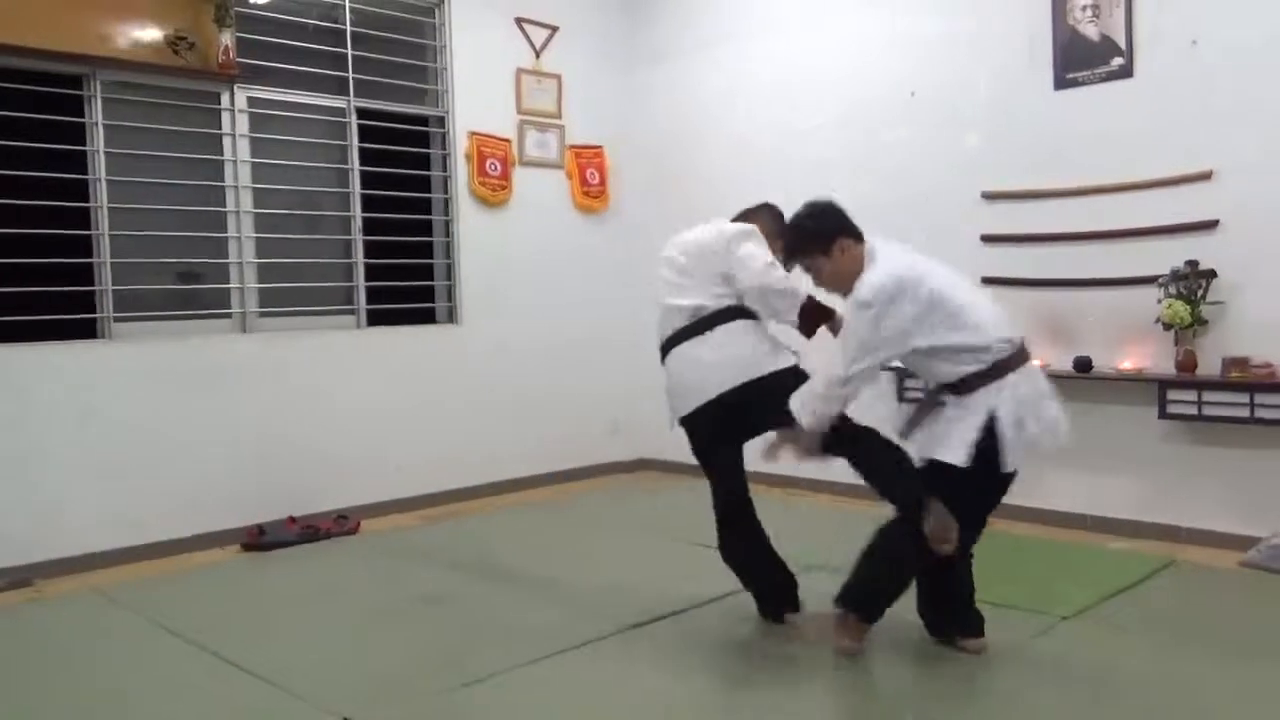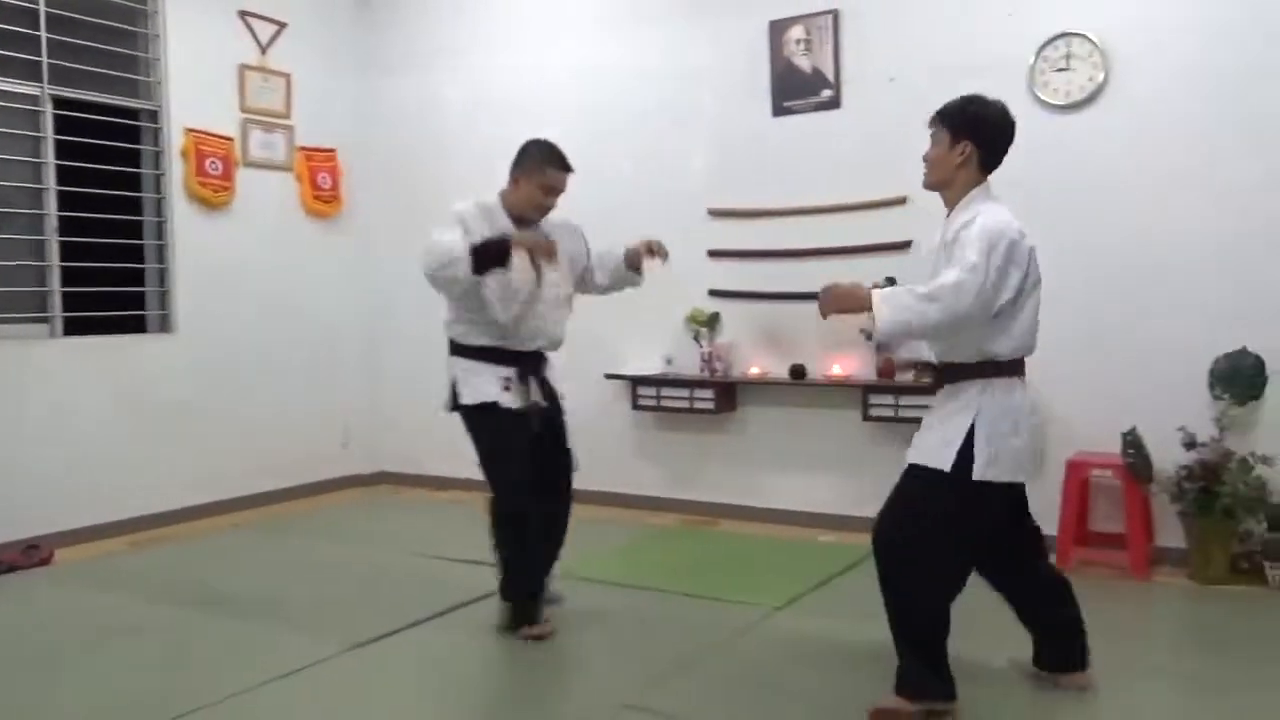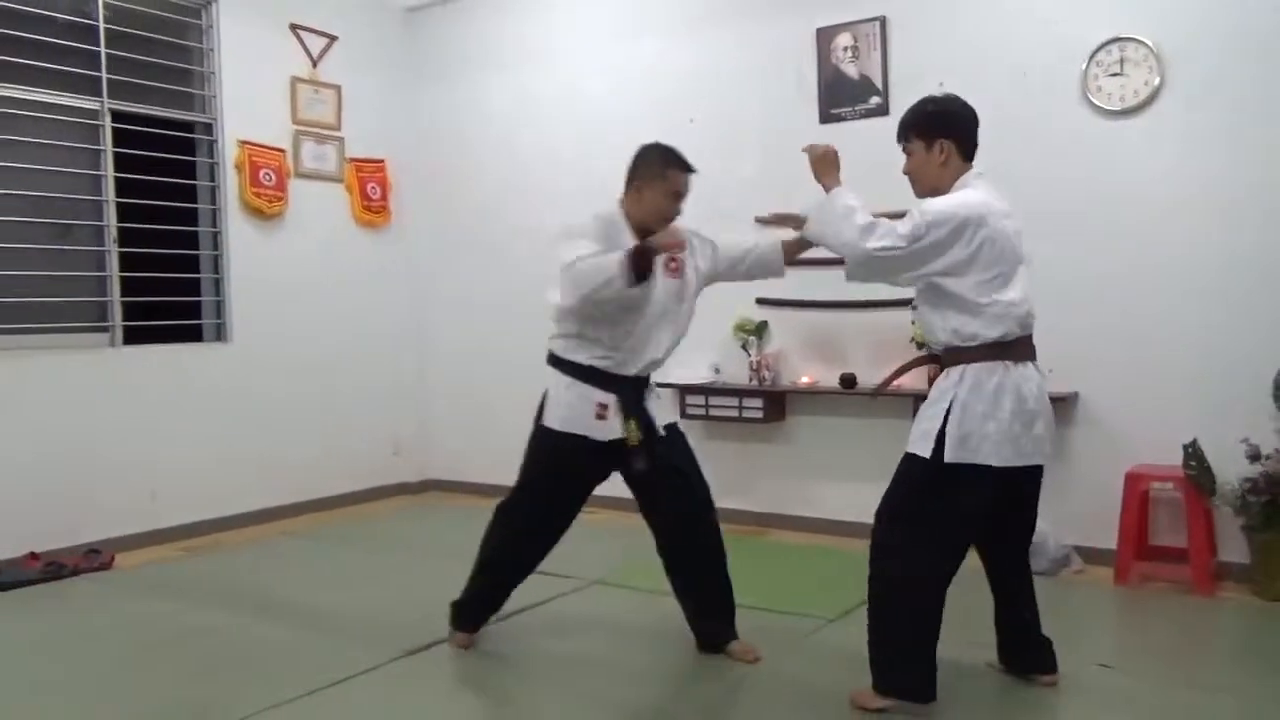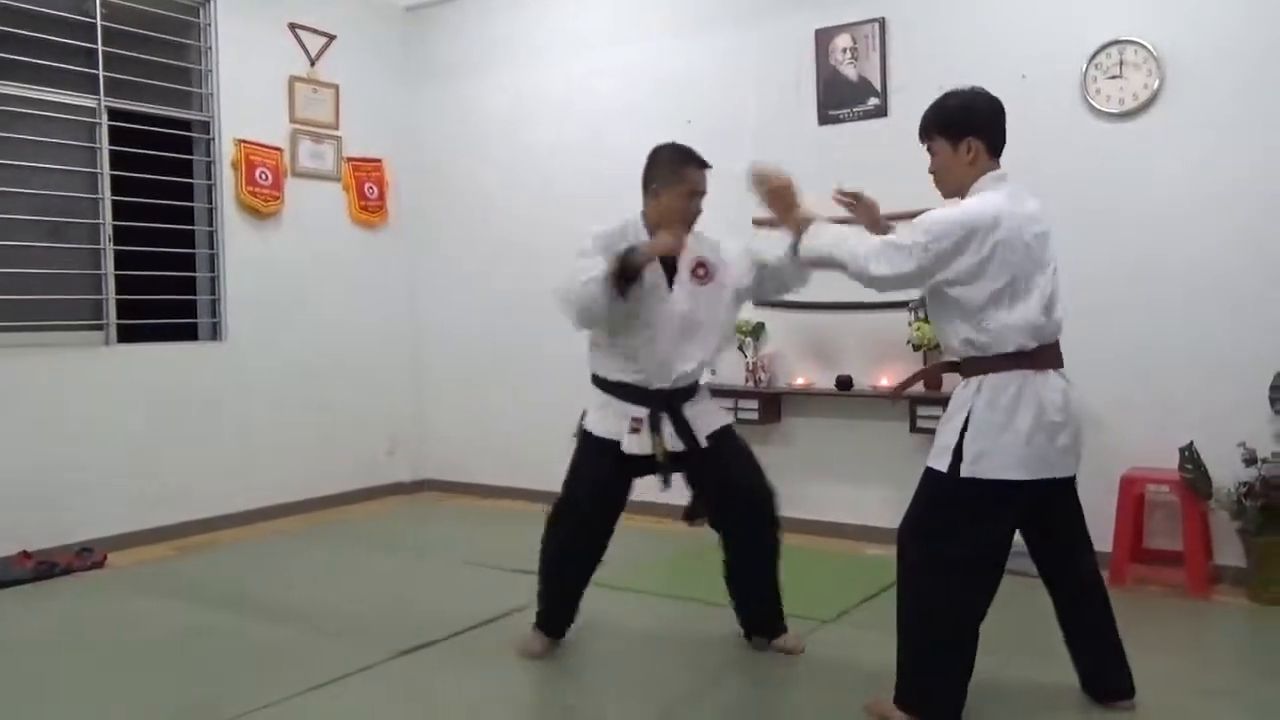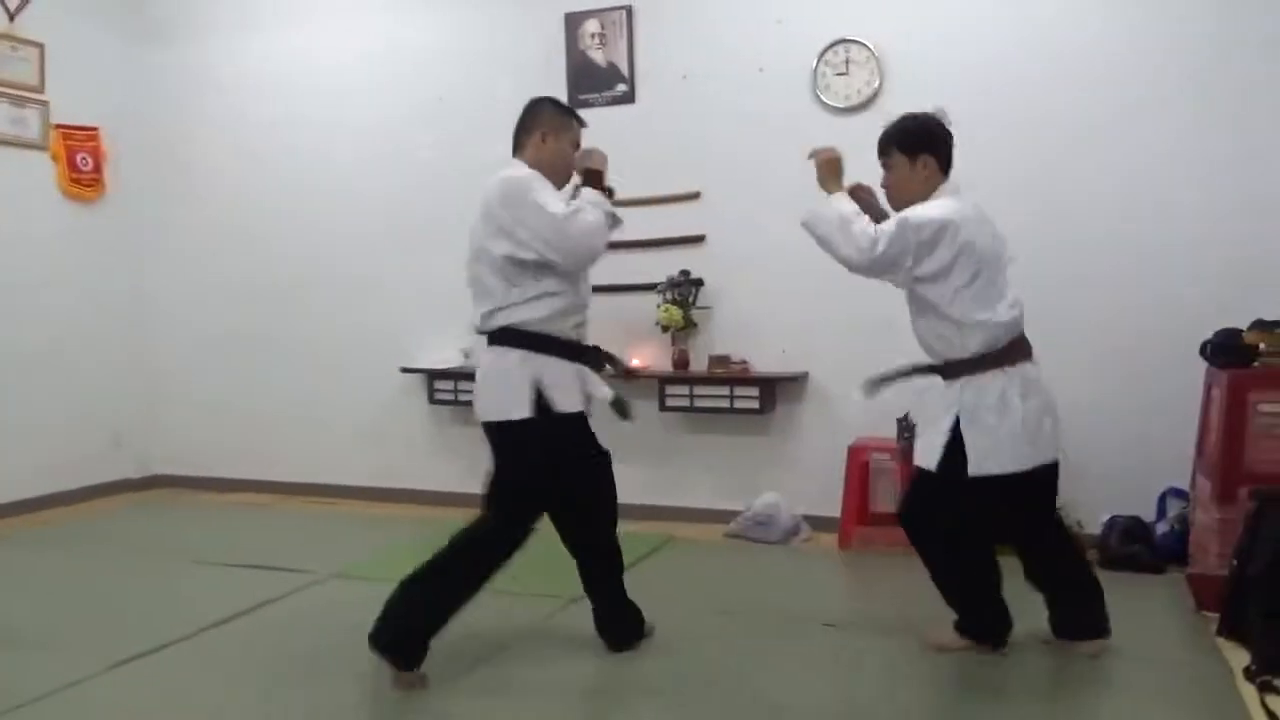
dt=1s
person 1, frame 1
left shoulder: (883, 286)
right shoulder: (888, 266)
left elbow: (847, 372)
left wrist: (800, 422)
right wrist: (817, 422)
left hip: (993, 405)
right hip: (997, 396)
left knee: (927, 515)
right knee: (948, 518)
left ankle: (855, 616)
right ankle: (957, 625)
person 1, frame 2
left shoulder: (992, 228)
right shoulder: (968, 224)
left elbow: (951, 304)
right elbow: (945, 303)
left wrist: (867, 301)
right wrist: (873, 300)
left hip: (981, 412)
right hip: (976, 405)
left knee: (906, 543)
right knee: (1005, 541)
right ankle: (1066, 659)
person 1, frame 3
left shoulder: (957, 214)
right shoulder: (983, 207)
left elbow: (875, 249)
right elbow: (897, 253)
left wrist: (832, 187)
right wrist: (816, 225)
left hip: (977, 393)
right hip: (1016, 390)
left knee: (907, 534)
right knee: (1004, 537)
left ankle: (901, 679)
right ankle: (1029, 655)
person 1, frame 4
left shoulder: (972, 220)
right shoulder: (1021, 209)
left elbow: (884, 265)
right elbow: (926, 257)
left wrist: (799, 223)
right wrist: (883, 227)
left hip: (998, 406)
right hip: (1042, 398)
left knee: (935, 550)
right knee: (1063, 546)
person 1, frame 5
left shoulder: (936, 222)
right shoulder: (960, 218)
left elbow: (862, 252)
right elbow: (904, 259)
left wrist: (832, 191)
right wrist: (878, 216)
left hip: (984, 400)
right hip: (1014, 393)
left knee: (930, 516)
right knee: (1032, 523)
left ankle: (983, 625)
right ankle: (1085, 626)
person 2, frame 1
left shoulder: (676, 246)
right shoulder: (738, 235)
right elbow: (765, 284)
right wrist: (822, 315)
left hip: (687, 375)
right hip: (743, 360)
left knee: (730, 500)
right knee: (845, 434)
left ankle: (777, 598)
person 2, frame 2
left shoulder: (558, 233)
right shoulder: (469, 219)
left elbow: (596, 271)
right elbow: (439, 265)
left wrist: (632, 258)
right wrist: (506, 243)
left hip: (531, 376)
right hip: (483, 377)
left knee: (552, 485)
right knee: (514, 489)
left ankle: (522, 584)
right ankle: (522, 607)
person 2, frame 3
left shoulder: (683, 246)
right shoulder: (590, 233)
left elbow: (739, 258)
right elbow: (587, 288)
left wrist: (801, 243)
right wrist: (649, 252)
left hip: (637, 404)
right hip: (578, 401)
left knee: (690, 510)
right knee: (531, 513)
left ankle: (716, 629)
right ankle: (470, 614)
person 2, frame 4
left shoulder: (713, 253)
right shoulder: (610, 245)
left elbow: (774, 278)
right elbow: (583, 306)
right wrist: (641, 258)
left hip: (688, 412)
right hip: (619, 415)
left knee: (750, 506)
right knee: (575, 524)
left ankle: (764, 624)
right ankle: (550, 622)
person 2, frame 5
left shoulder: (516, 192)
right shoulder: (518, 187)
left elbow: (555, 252)
right elbow: (579, 244)
left wrist: (589, 189)
right wrist: (596, 186)
left hip: (530, 374)
right hip: (531, 377)
left knee: (590, 496)
right knee: (508, 516)
left ankle: (619, 621)
right ankle: (401, 633)
